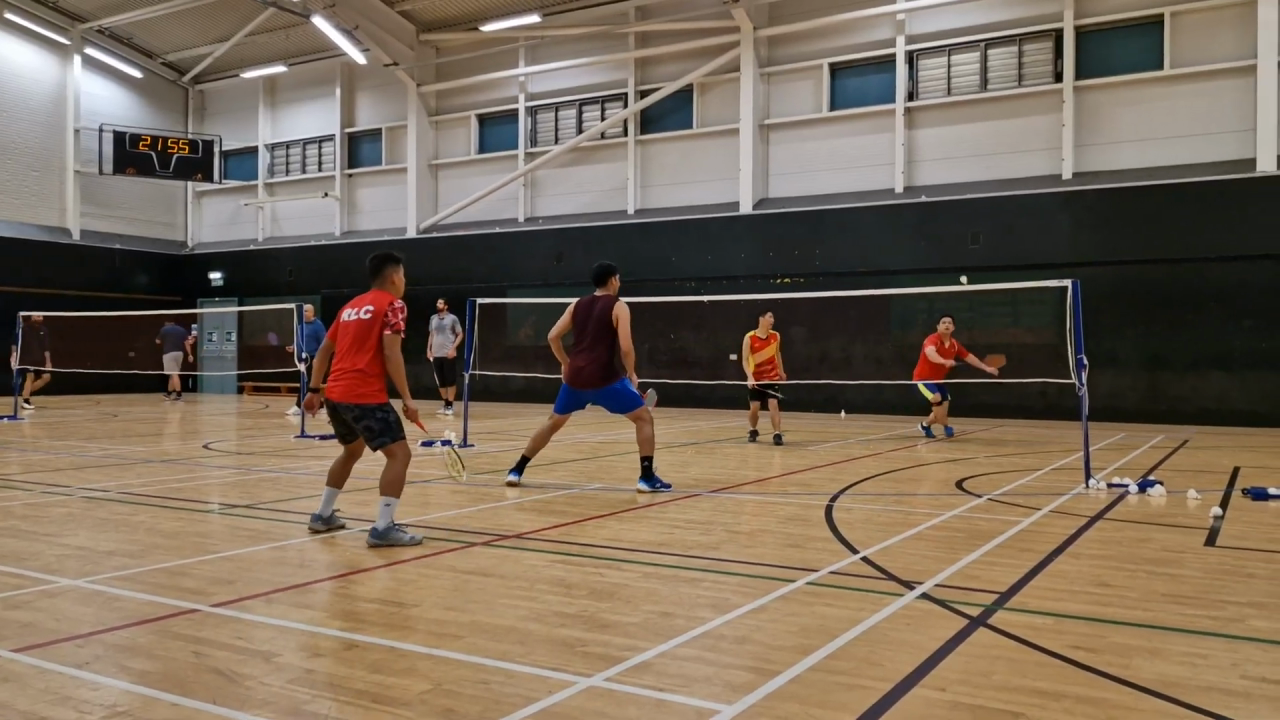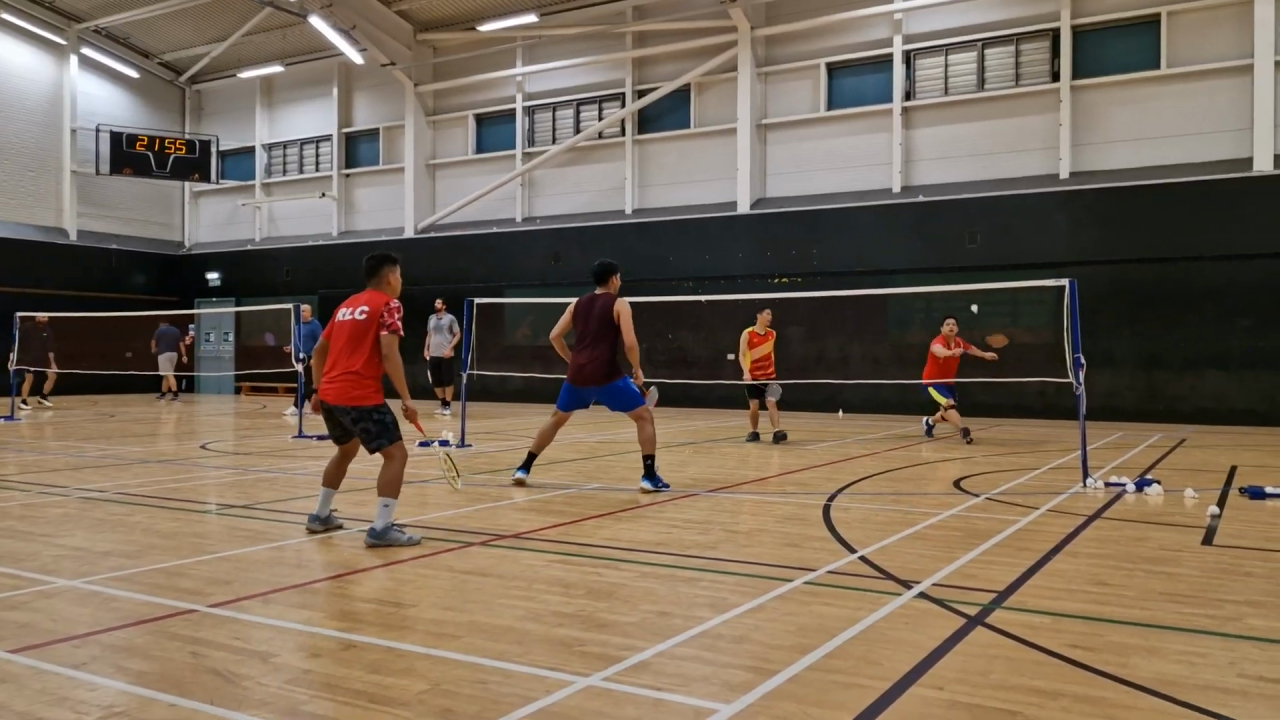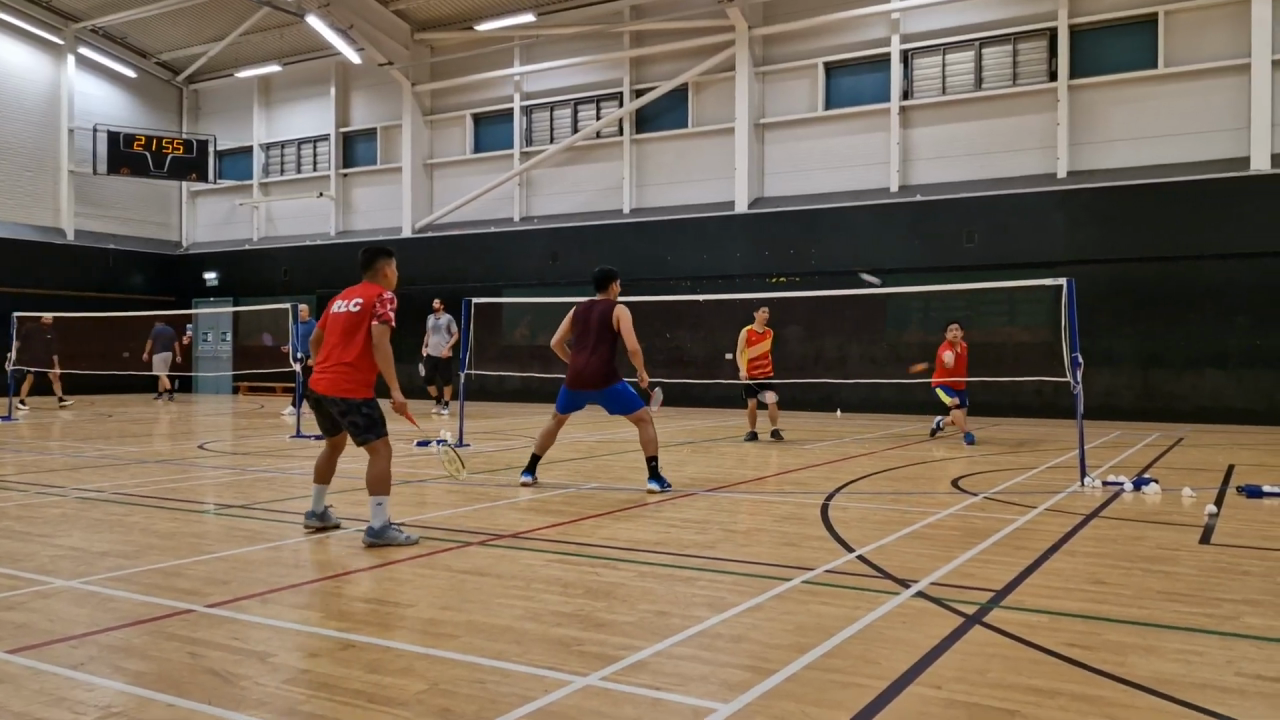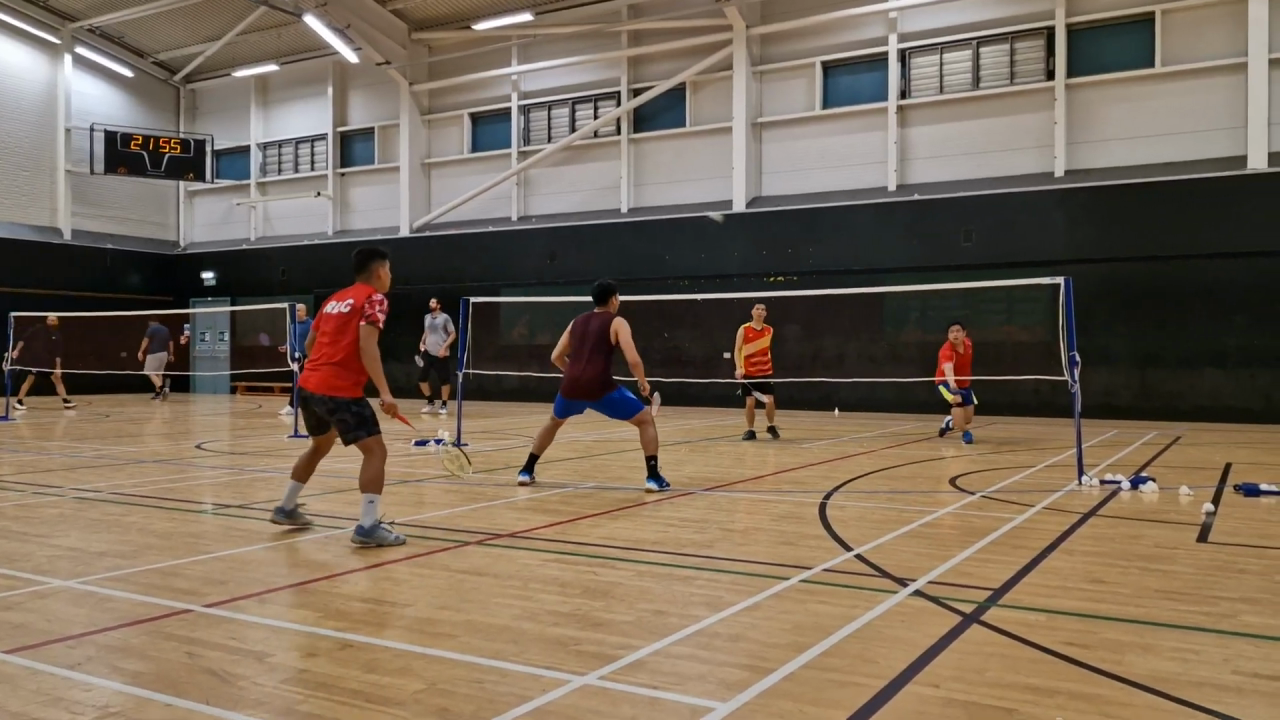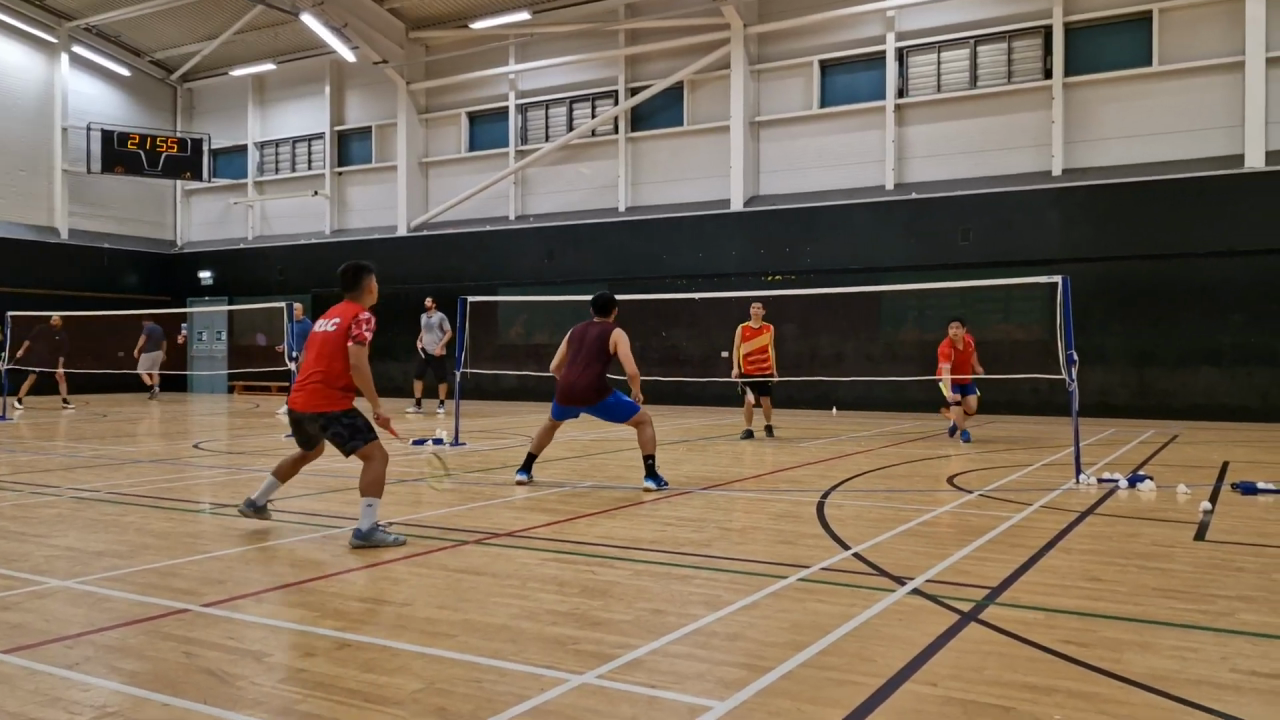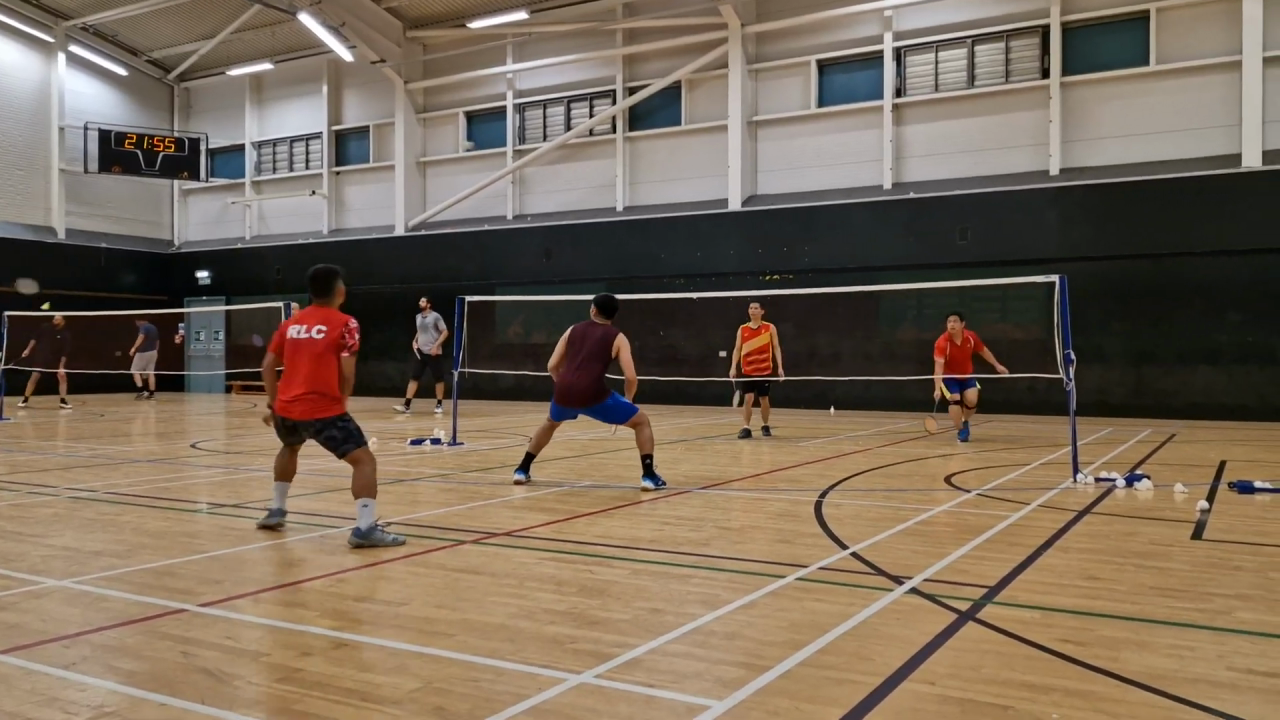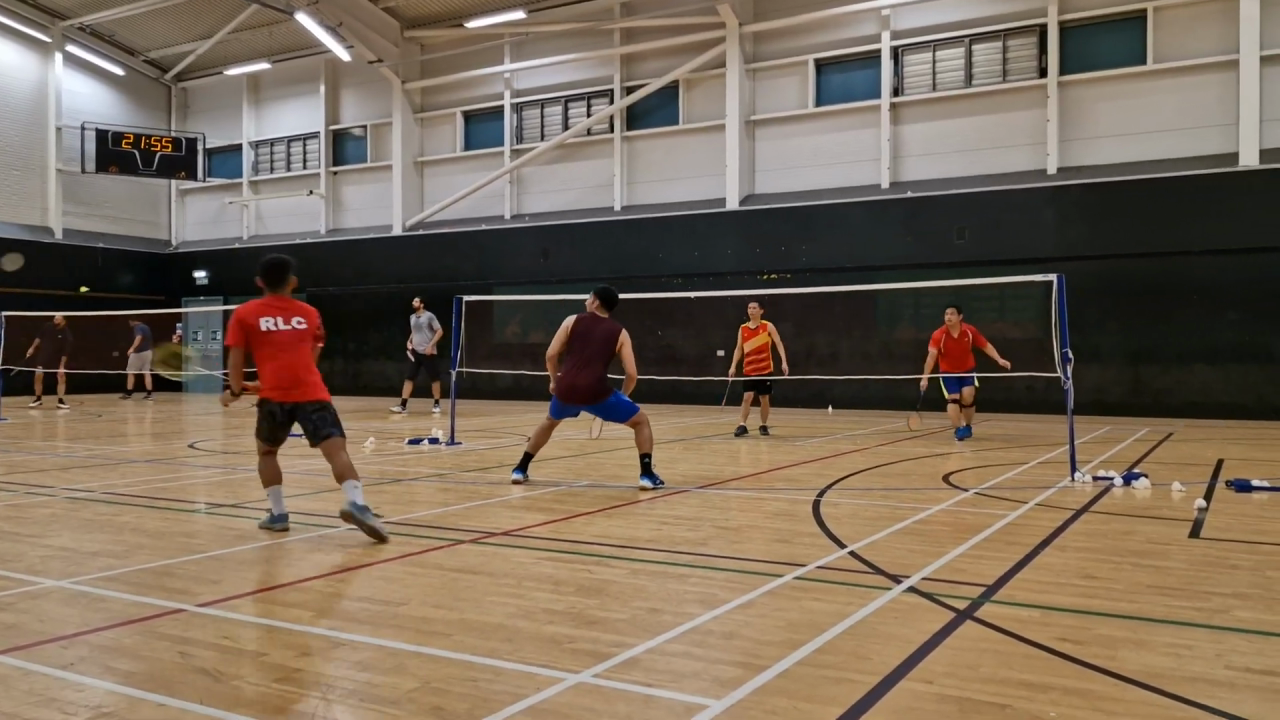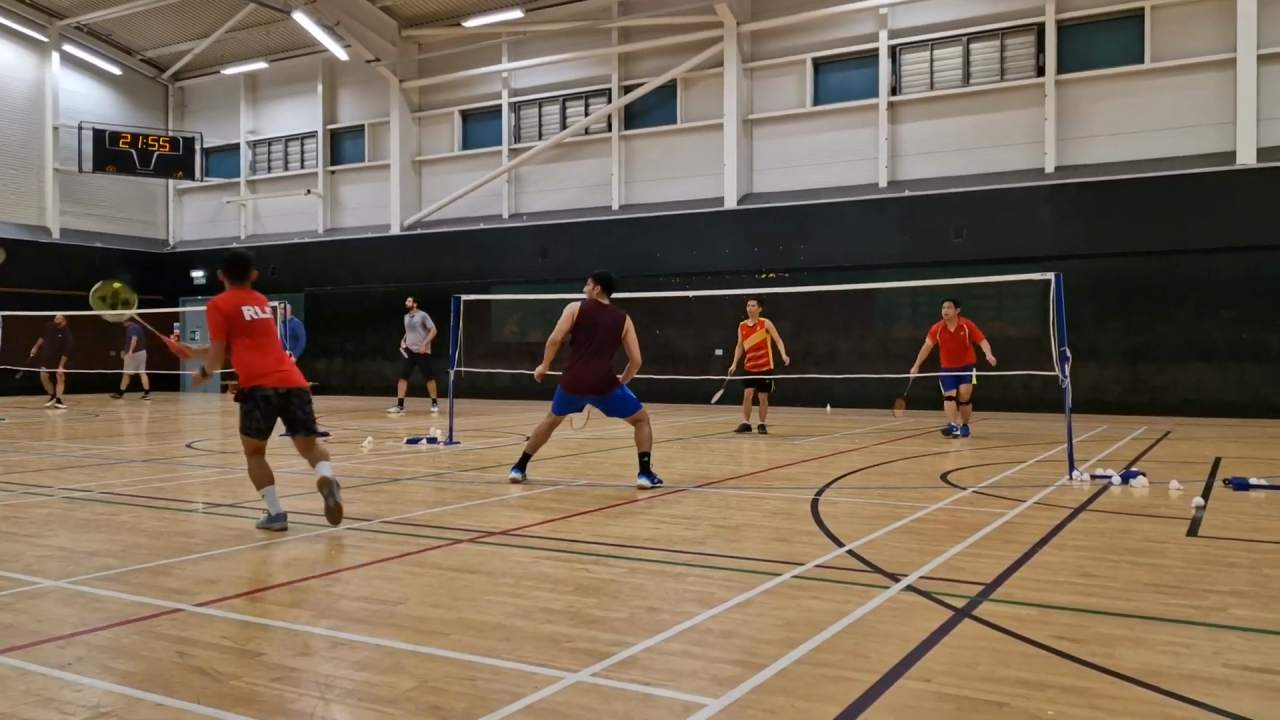
dt=0.1s
person 1, frame 1
left shoulder: (352, 306)
right shoulder: (392, 305)
left elbow: (323, 350)
right elbow: (391, 354)
left wrist: (314, 390)
right wrist: (407, 399)
left hip: (335, 393)
right hip: (364, 397)
left knee: (352, 451)
right knee: (399, 454)
left ankle: (323, 515)
right ankle: (383, 527)
person 1, frame 2
left shoulder: (346, 305)
right shoulder: (388, 305)
left elbow: (319, 350)
right elbow: (390, 354)
left wrist: (319, 390)
right wrist: (407, 399)
left hip: (330, 395)
right hip: (360, 398)
left knee: (346, 451)
right knee: (396, 455)
left ankle: (320, 515)
right ankle: (381, 528)
person 1, frame 3
left shoulder: (341, 297)
right shoulder: (382, 297)
left elbow: (314, 342)
right elbow: (379, 346)
right wrist: (396, 391)
left hip: (319, 386)
right hip: (352, 390)
left knee: (334, 446)
right knee: (380, 452)
left ankle: (317, 514)
right ankle: (378, 528)
person 1, frame 4
left shoulder: (335, 299)
right shoulder: (374, 299)
left elbow: (311, 343)
right elbow: (367, 347)
right wrist: (384, 392)
left hip: (310, 386)
right hip: (340, 390)
left knee: (320, 446)
right knee: (375, 450)
left ankle: (286, 508)
right ankle: (368, 526)
person 1, frame 5
left shoulder: (330, 316)
right shoulder: (362, 316)
right elbow: (357, 365)
right wrist: (377, 406)
left hip: (300, 403)
right hip: (330, 406)
left knee: (307, 453)
right knee: (376, 457)
left ankle: (257, 502)
right ankle: (366, 529)
person 1, frame 6
left shoulder: (289, 323)
right shoulder: (345, 324)
left elbow: (268, 368)
right elbow: (347, 375)
left wrist: (272, 404)
right wrist: (340, 403)
left hip: (288, 409)
right hip: (324, 410)
left knee: (289, 449)
right knee: (364, 461)
left ankle: (276, 510)
right ankle: (365, 528)
person 1, frame 7
left shoulder: (245, 313)
right shoulder: (309, 313)
left elbow: (235, 363)
left wrist: (233, 390)
left hip: (276, 399)
right hip: (314, 395)
left knee: (265, 452)
right knee: (337, 454)
left ankle: (278, 514)
right ankle: (356, 506)
person 1, frame 8
left shoulder: (219, 305)
right shoulder: (261, 302)
left elbow: (219, 350)
left wrist: (205, 372)
right wrist: (197, 351)
left hip: (258, 387)
right hip: (294, 383)
left knee: (255, 452)
right knee: (311, 447)
left ankle: (275, 513)
right ankle: (327, 478)
person 2, frame 1
left shoulder: (577, 305)
right shoulder: (619, 307)
left elbow: (553, 337)
right elbow: (626, 348)
left wrist: (566, 363)
right wrist: (631, 373)
left hip: (575, 377)
right hip: (605, 378)
left knee: (554, 423)
right knee: (644, 418)
left ankle: (517, 471)
right ankle: (647, 477)
person 2, frame 2
left shoulder: (578, 304)
right shoulder: (619, 304)
left elbow: (555, 336)
right elbow: (630, 343)
right wrist: (637, 369)
left hip: (578, 375)
right hip: (607, 376)
left knee: (557, 419)
right knee: (645, 417)
left ankle: (524, 468)
right ankle: (649, 476)
person 2, frame 3
left shoulder: (577, 310)
right shoulder: (619, 310)
left elbow: (555, 344)
right elbow: (633, 348)
right wrist: (642, 373)
left hip: (575, 379)
right hip: (604, 380)
left knee: (557, 420)
right knee: (644, 419)
left ankle: (529, 471)
right ankle: (654, 477)
person 2, frame 4
left shoulder: (577, 322)
right shoulder: (617, 323)
left elbow: (556, 357)
right elbow: (633, 360)
right wrist: (643, 381)
left hip: (570, 388)
right hip: (600, 388)
left knee: (554, 422)
right knee: (645, 420)
left ankle: (526, 470)
right ankle: (653, 476)
person 2, frame 5
left shoulder: (575, 331)
right shoulder: (616, 334)
left elbow: (555, 367)
right elbow: (632, 372)
right wrist: (637, 393)
left hip: (565, 393)
right hip: (595, 393)
left knee: (552, 423)
right knee: (644, 420)
left ankle: (524, 470)
right ankle: (651, 476)
person 2, frame 6
left shoulder: (573, 330)
right shoulder: (618, 338)
left elbow: (552, 366)
right elbow: (631, 377)
right wrist: (628, 399)
left hip: (563, 394)
right hip: (594, 395)
left knee: (550, 423)
right knee: (641, 421)
left ankle: (522, 470)
right ankle: (649, 475)
person 2, frame 7
left shoulder: (573, 321)
right shoulder: (619, 332)
left elbow: (551, 354)
right elbow: (632, 374)
left wrist: (554, 379)
right wrist: (623, 394)
left hip: (566, 391)
right hip: (597, 393)
left knee: (549, 422)
right knee: (641, 422)
left ankle: (520, 469)
right ankle: (647, 474)
person 2, frame 8
left shoulder: (576, 308)
right shoulder: (623, 318)
left elbow: (555, 339)
right elbow: (636, 360)
left wrist: (544, 365)
right wrist: (622, 381)
left hip: (572, 382)
right hip: (604, 384)
left knee: (551, 421)
right knee: (641, 419)
left ankle: (519, 468)
right ankle: (645, 473)
